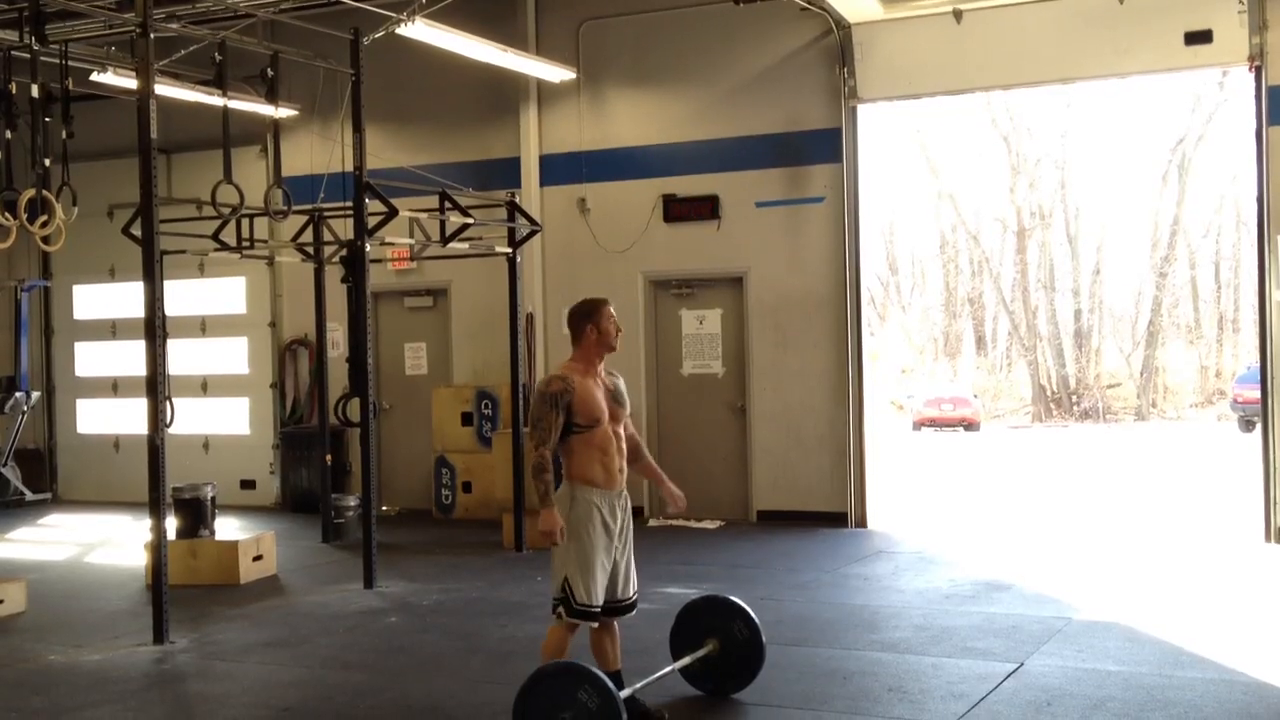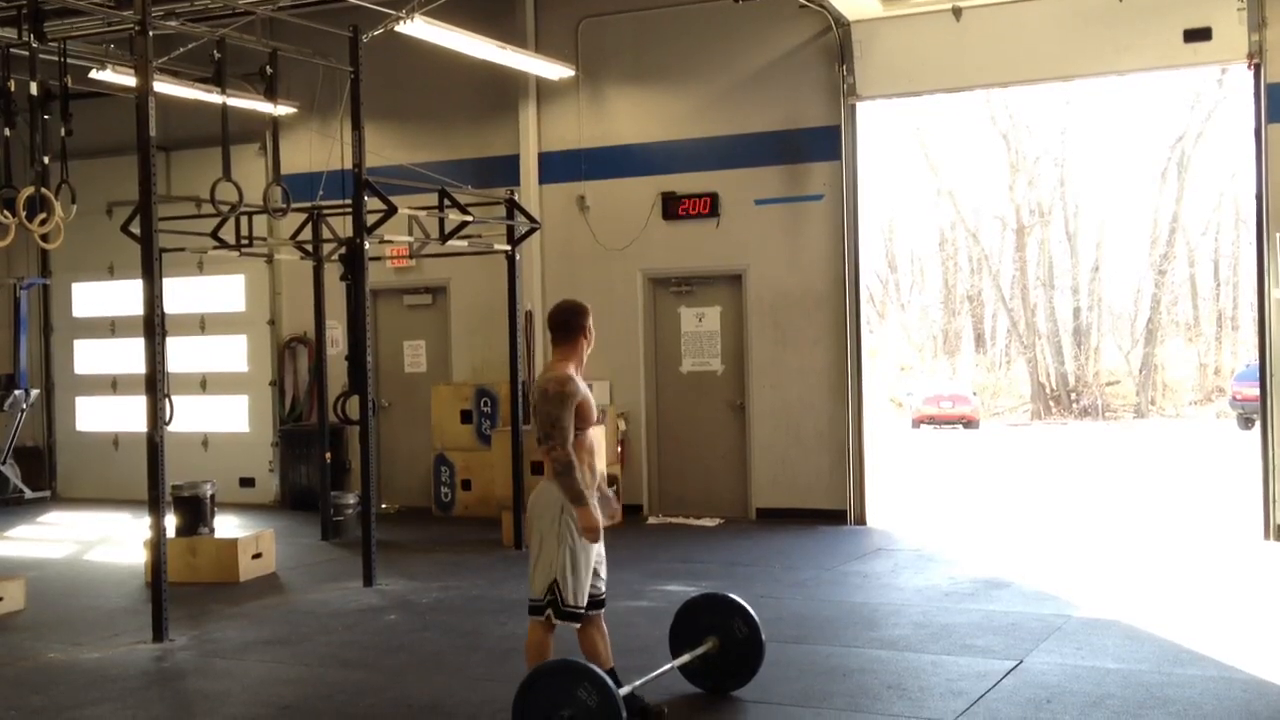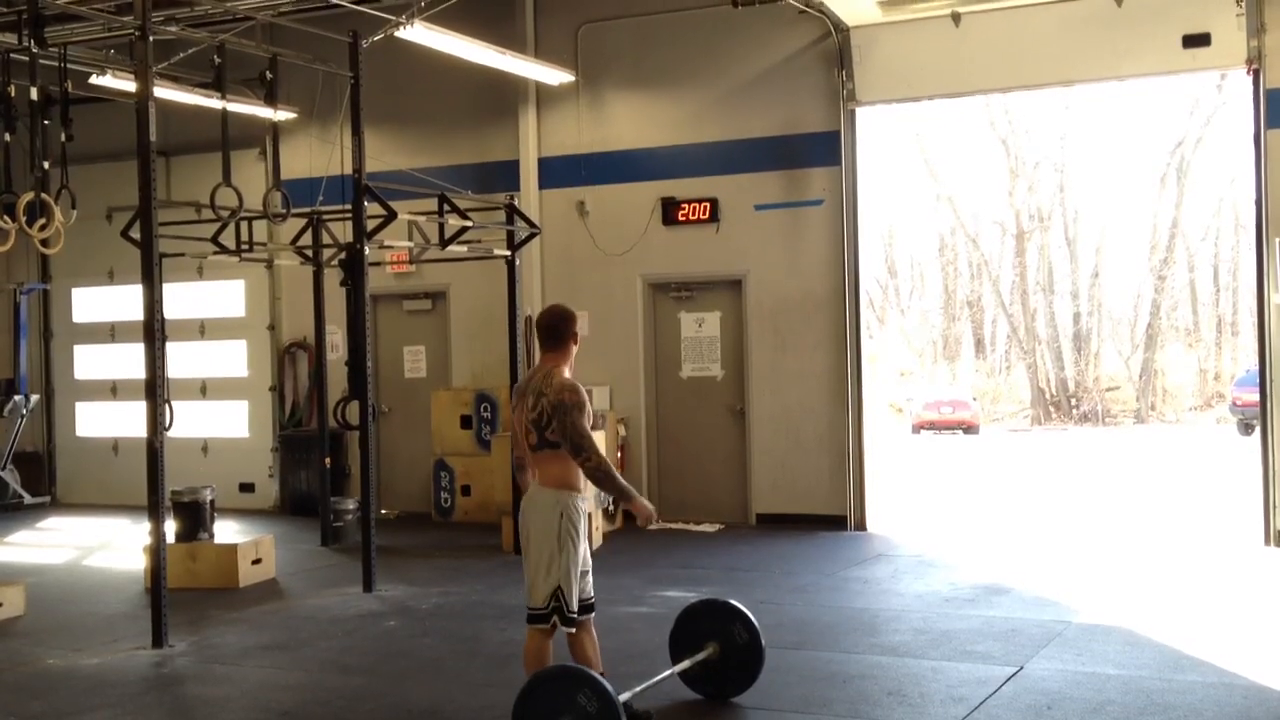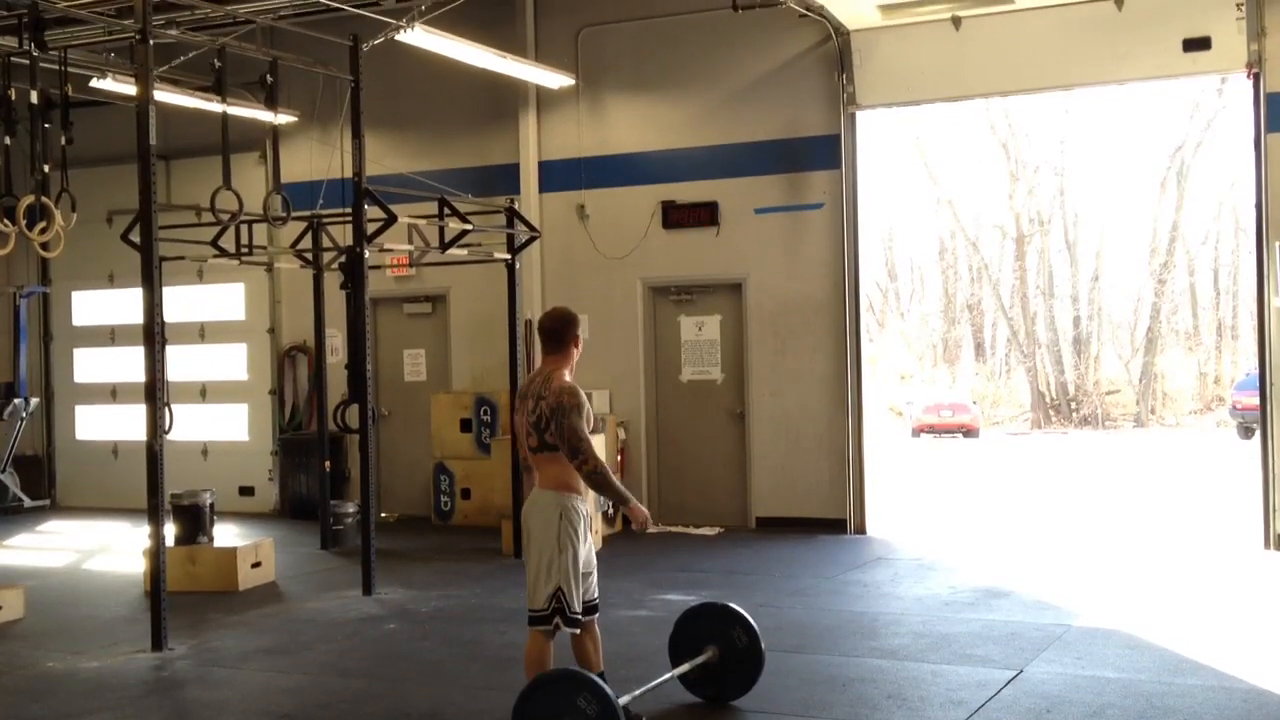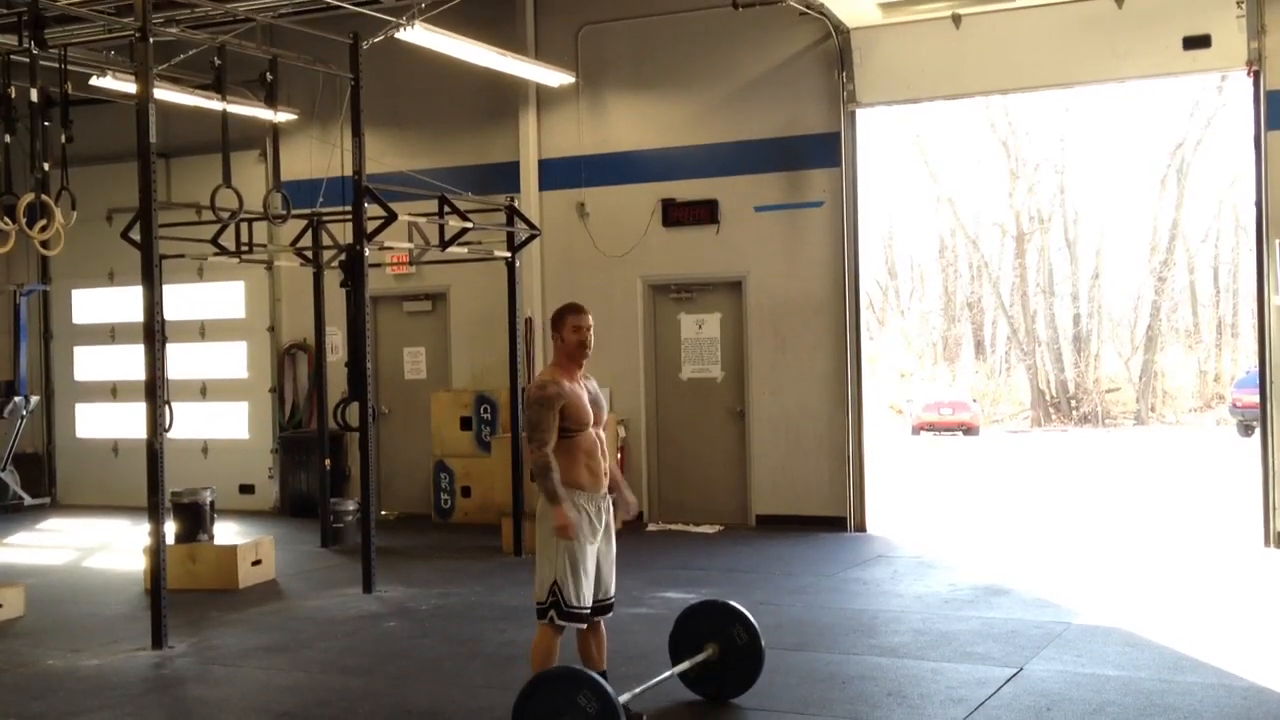
dt=0.3s
person 1, frame 1
left shoulder: (614, 381)
right shoulder: (559, 385)
right elbow: (541, 451)
left wrist: (663, 483)
right wrist: (547, 508)
left hip: (619, 503)
right hip: (584, 503)
left knee: (610, 610)
right knee: (573, 612)
person 1, frame 2
left shoulder: (567, 379)
right shoulder: (560, 382)
right elbow: (559, 451)
left wrist: (600, 493)
right wrist: (582, 506)
left hip: (579, 502)
right hip: (561, 505)
left knee: (591, 607)
right knee: (549, 612)
person 1, frame 3
left shoulder: (528, 385)
right shoulder: (565, 390)
left elbow: (520, 453)
right elbow: (588, 458)
left wrist: (531, 492)
right wrist: (633, 500)
left hip: (555, 502)
right hip: (559, 506)
left knee: (580, 612)
right knee: (546, 618)
person 1, frame 4
left shoulder: (532, 386)
right shoulder: (564, 392)
left elbow: (528, 454)
right elbow: (586, 462)
right wrist: (630, 503)
left hip: (568, 507)
right hip: (558, 509)
left knee: (585, 613)
right knee: (549, 620)
person 1, frame 5
left shoulder: (588, 383)
right shoulder: (547, 388)
right elbow: (540, 453)
left wrist: (621, 490)
right wrist: (557, 506)
left hip: (598, 505)
right hip: (569, 509)
left knee: (595, 611)
right knee: (557, 616)
